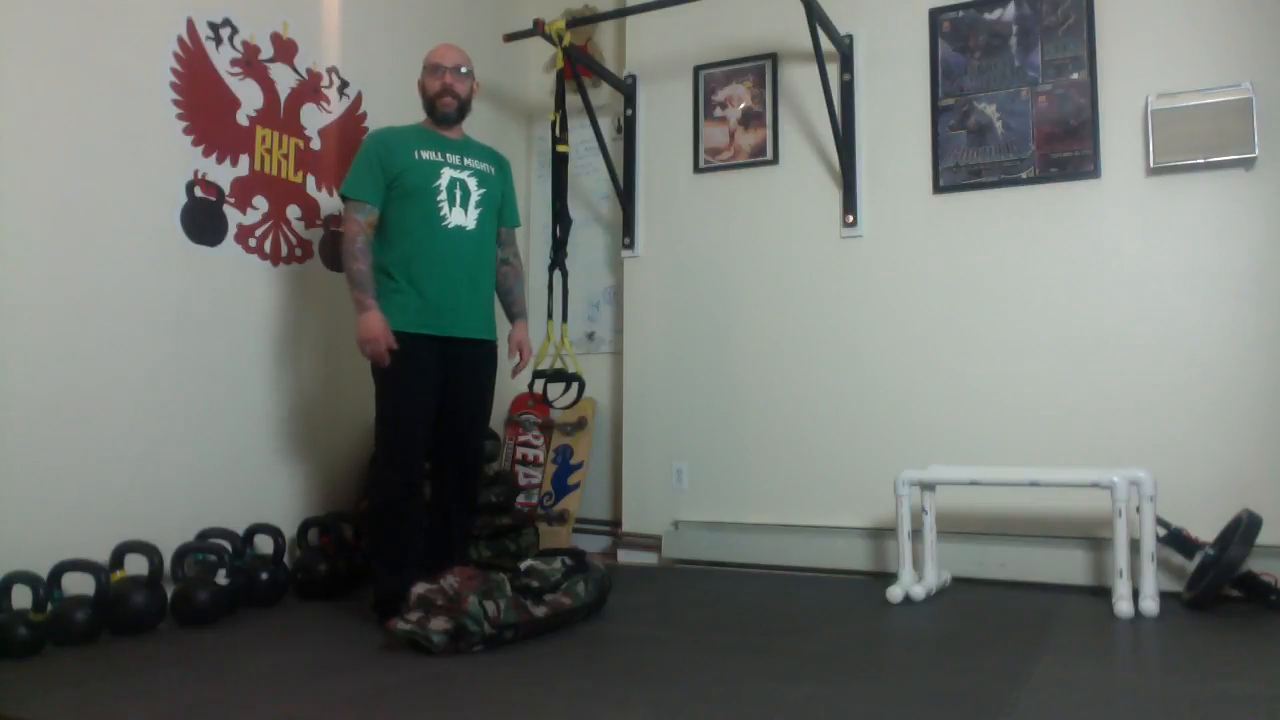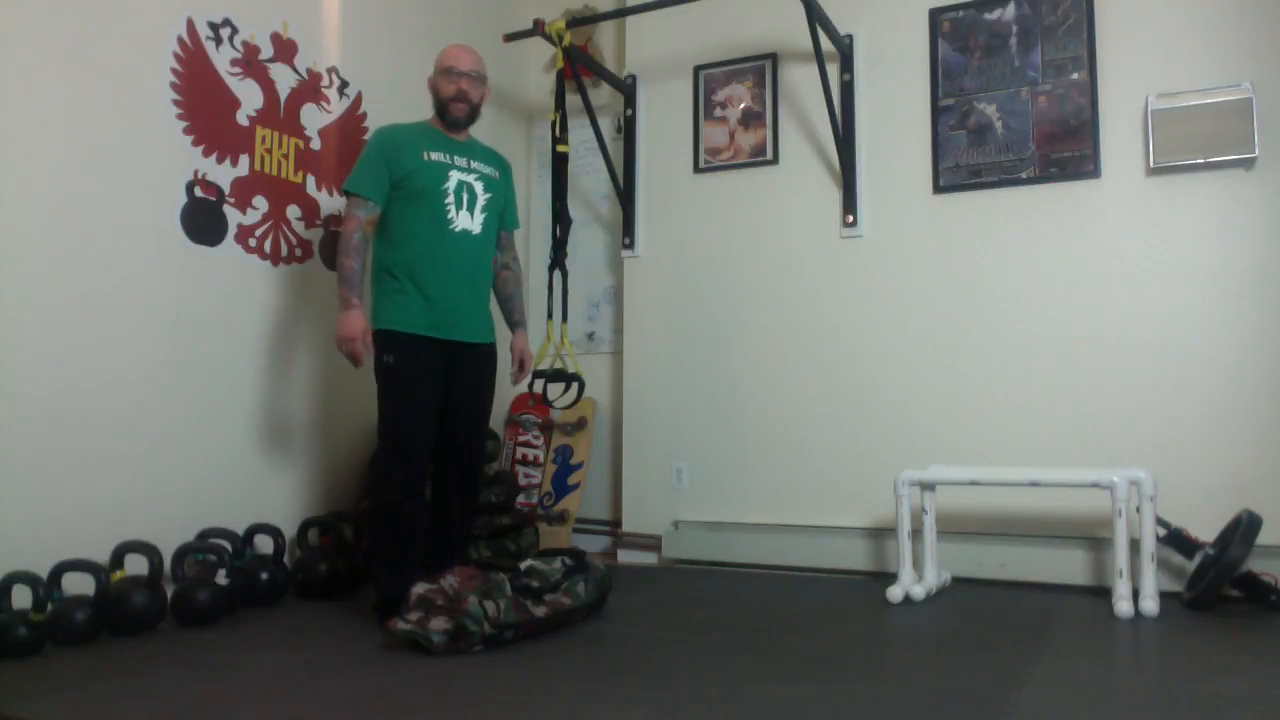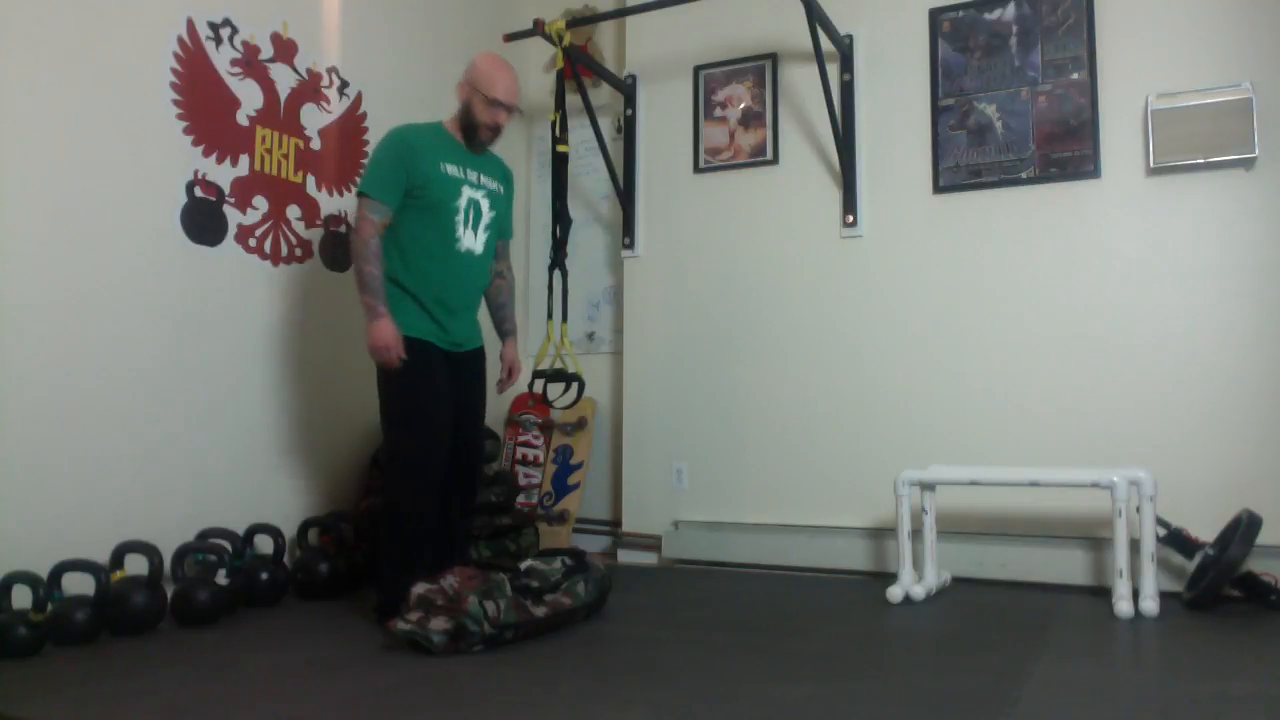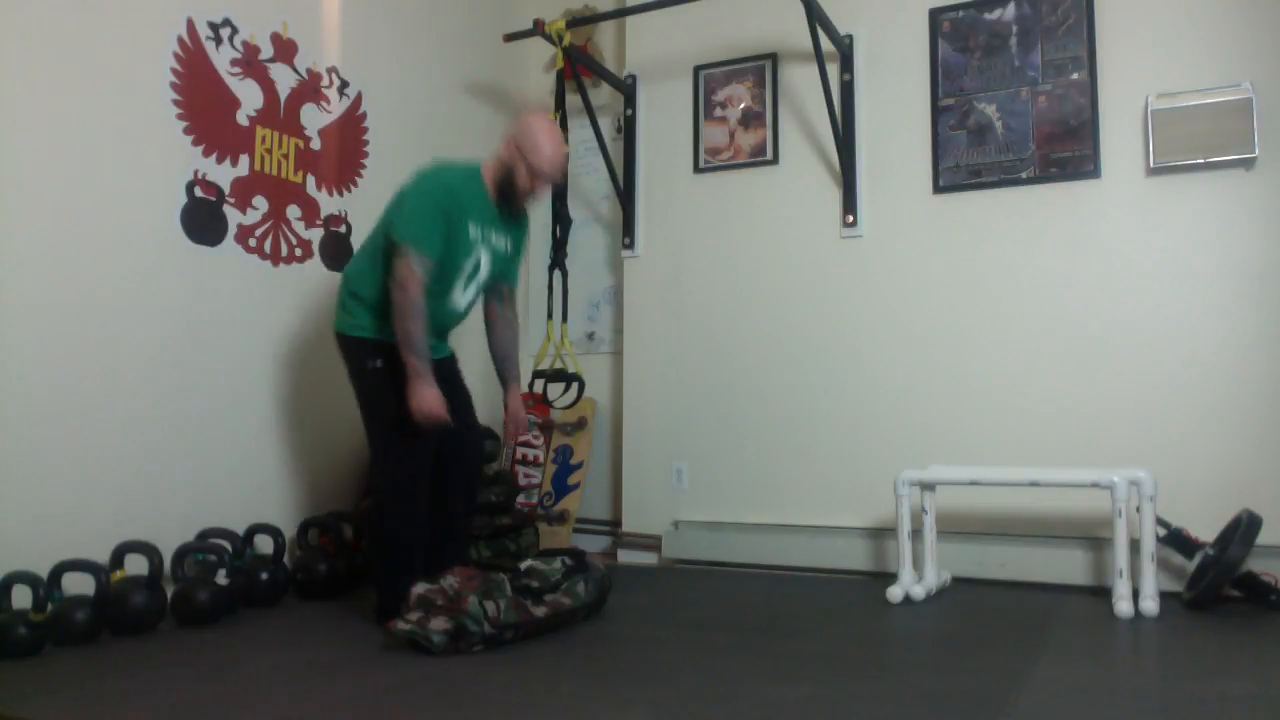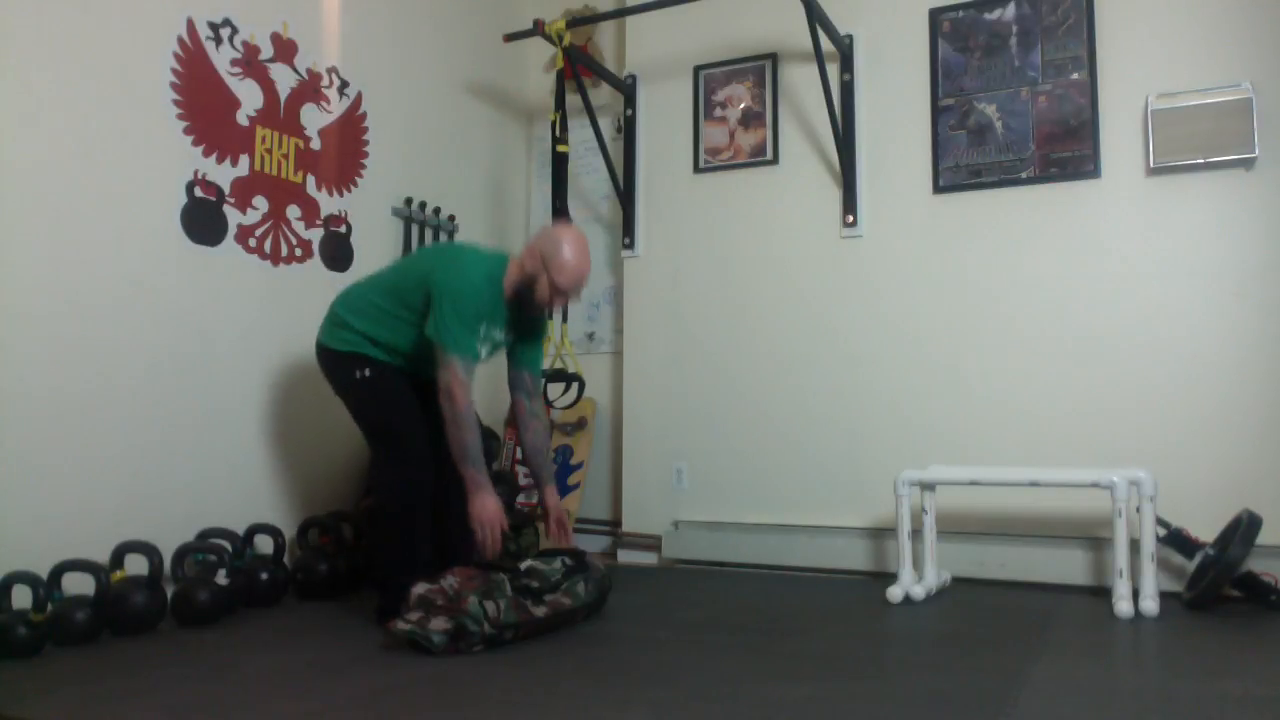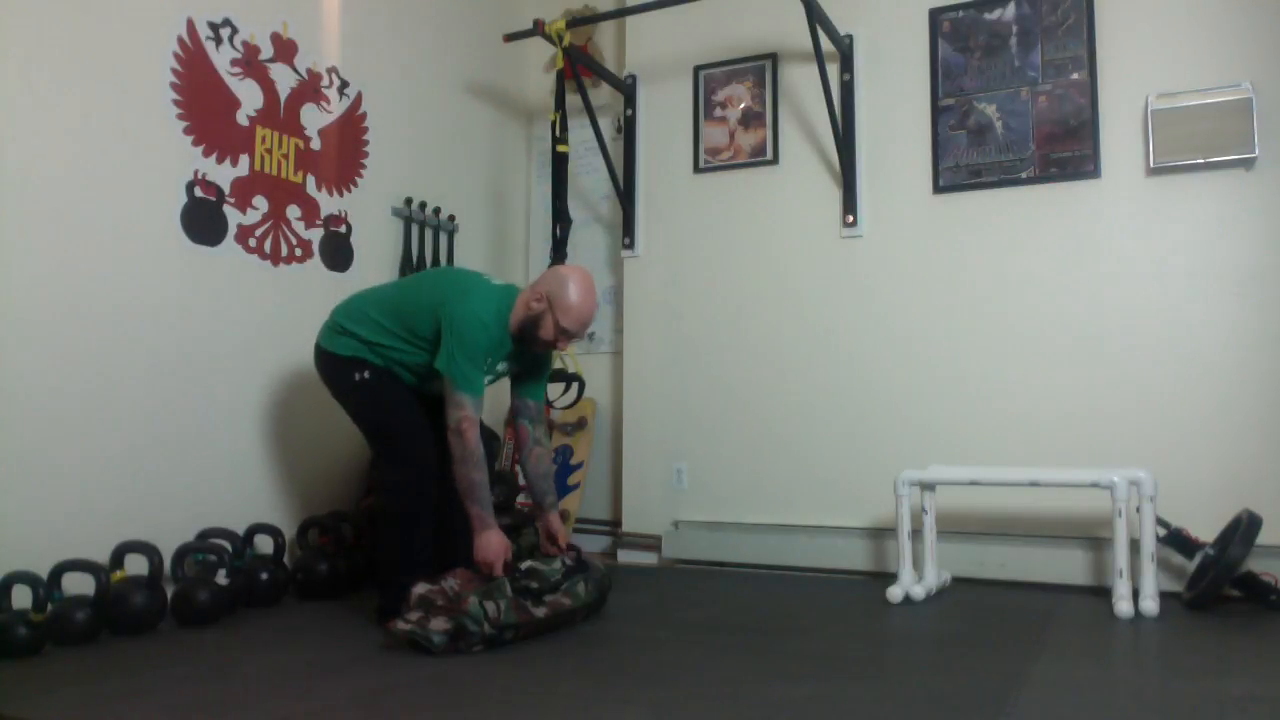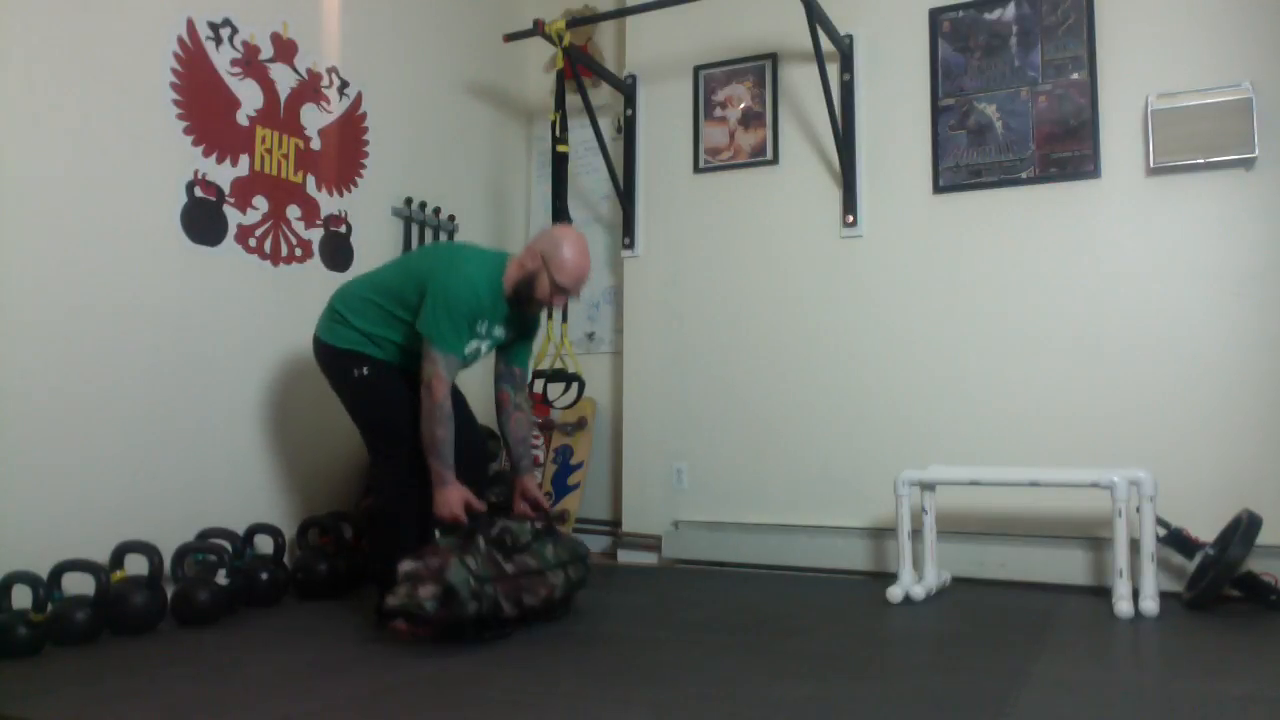
dt=0.3s
person 1, frame 1
left shoulder: (494, 163)
right shoulder: (388, 146)
left elbow: (505, 249)
right elbow: (357, 229)
left wrist: (518, 319)
right wrist: (367, 308)
left hip: (476, 337)
right hip: (408, 334)
left knee: (463, 464)
right knee: (401, 465)
right ankle: (396, 596)
person 1, frame 2
left shoulder: (496, 166)
right shoulder: (395, 144)
left elbow: (504, 254)
right elbow: (357, 226)
left wrist: (518, 327)
right wrist: (352, 305)
left hip: (475, 339)
right hip: (408, 333)
left knee: (463, 465)
right knee: (405, 465)
right ankle: (397, 597)
person 1, frame 3
left shoulder: (499, 175)
right shoulder: (409, 145)
right elbow: (368, 229)
left wrist: (509, 336)
right wrist: (378, 314)
left hip: (464, 341)
right hip: (410, 335)
left knee: (463, 465)
right knee: (419, 463)
right ankle: (400, 598)
person 1, frame 4
left shoulder: (513, 218)
right shoulder: (442, 188)
left elbow: (500, 306)
right elbow: (408, 283)
left wrist: (512, 386)
right wrist: (420, 379)
left hip: (431, 342)
right hip: (374, 333)
left knee: (461, 454)
right knee: (405, 463)
right ankle: (398, 602)
person 1, frame 5
left shoulder: (528, 312)
right shoulder: (466, 281)
left elbow: (528, 401)
right elbow: (455, 391)
left wrist: (547, 487)
right wrist: (481, 490)
left hip: (413, 361)
right hip: (356, 347)
left knee: (461, 466)
right knee: (409, 464)
right ankle: (399, 604)
person 1, frame 6
left shoulder: (532, 340)
right shoulder: (475, 315)
left elbow: (531, 430)
right elbow: (464, 429)
left wrist: (548, 512)
right wrist: (484, 527)
left hip: (409, 364)
right hip: (354, 351)
left knee: (466, 468)
right knee: (415, 460)
right ankle: (400, 605)
person 1, frame 7
left shoulder: (524, 307)
right shoulder: (465, 280)
left elbow: (513, 395)
right elbow: (436, 387)
left wrist: (524, 474)
right wrist: (444, 483)
left hip: (406, 354)
right hip: (353, 340)
left knee: (469, 450)
right knee: (405, 460)
